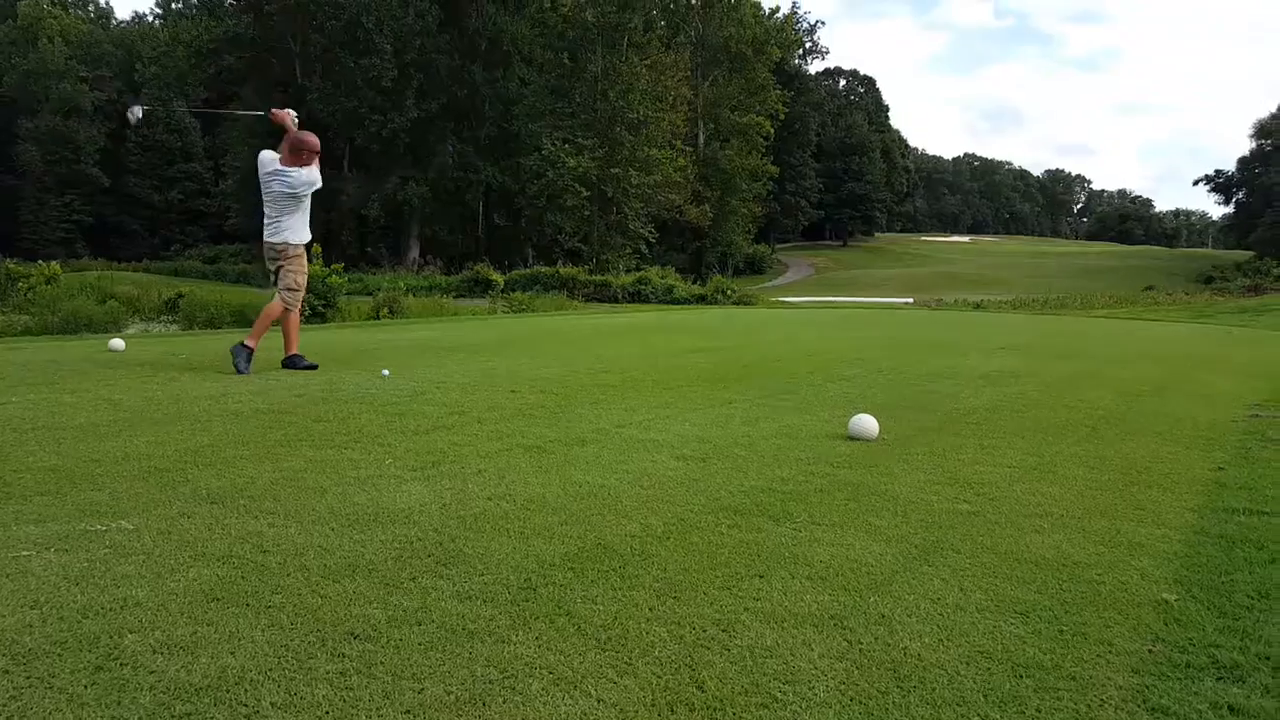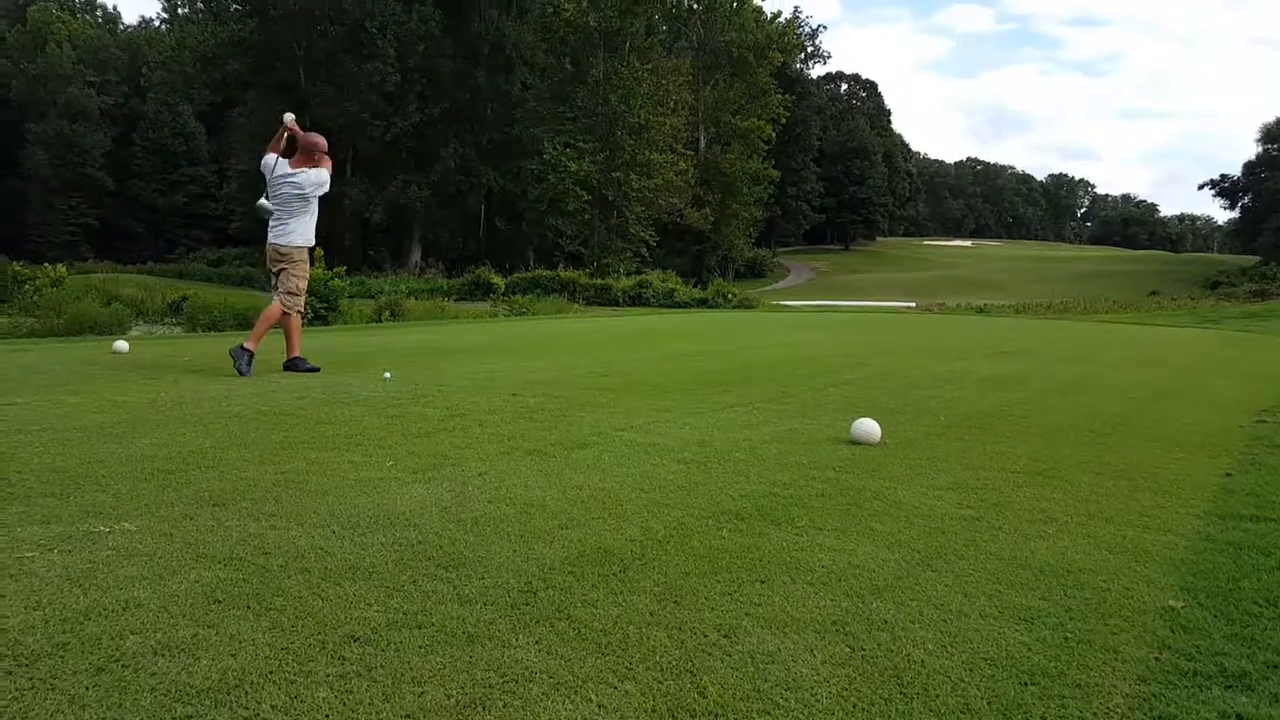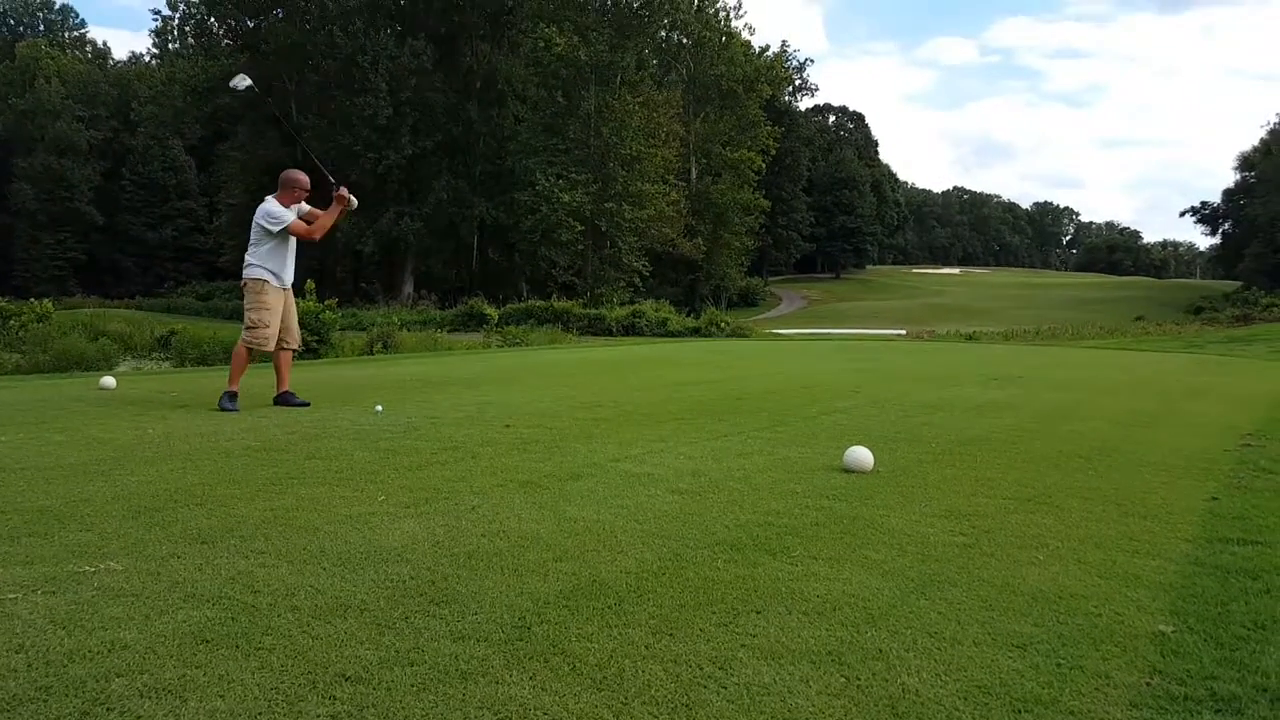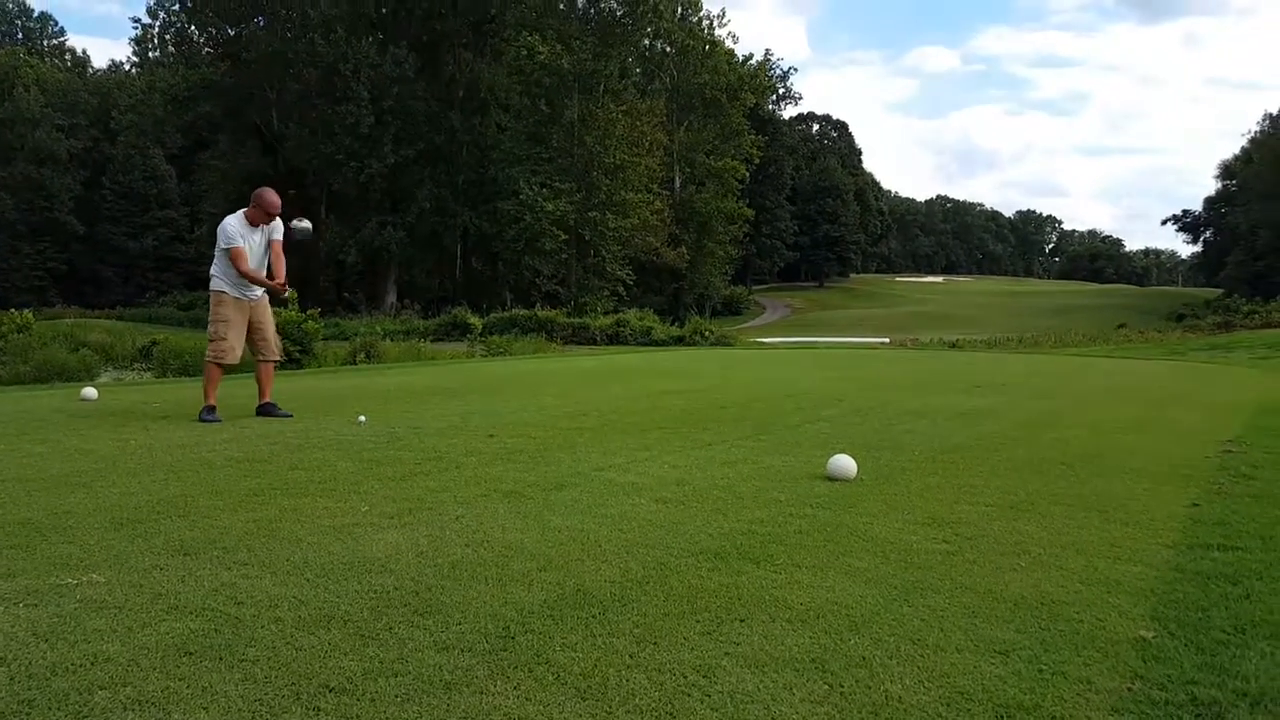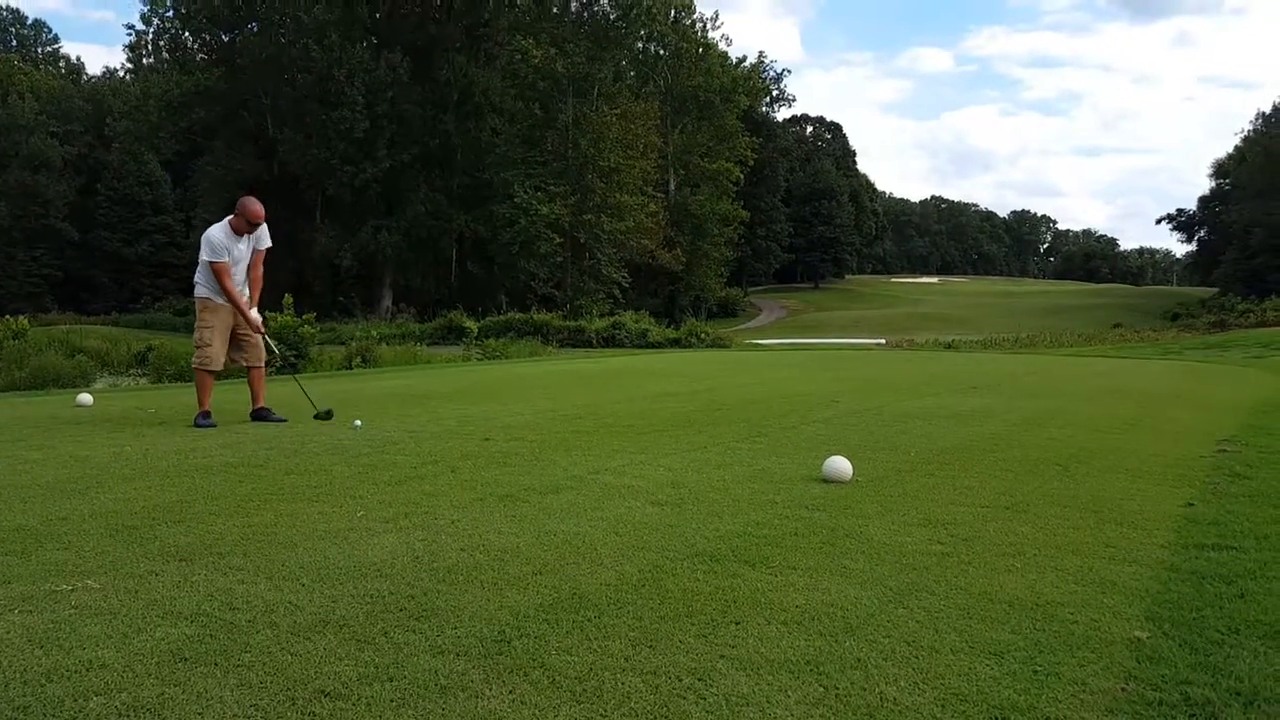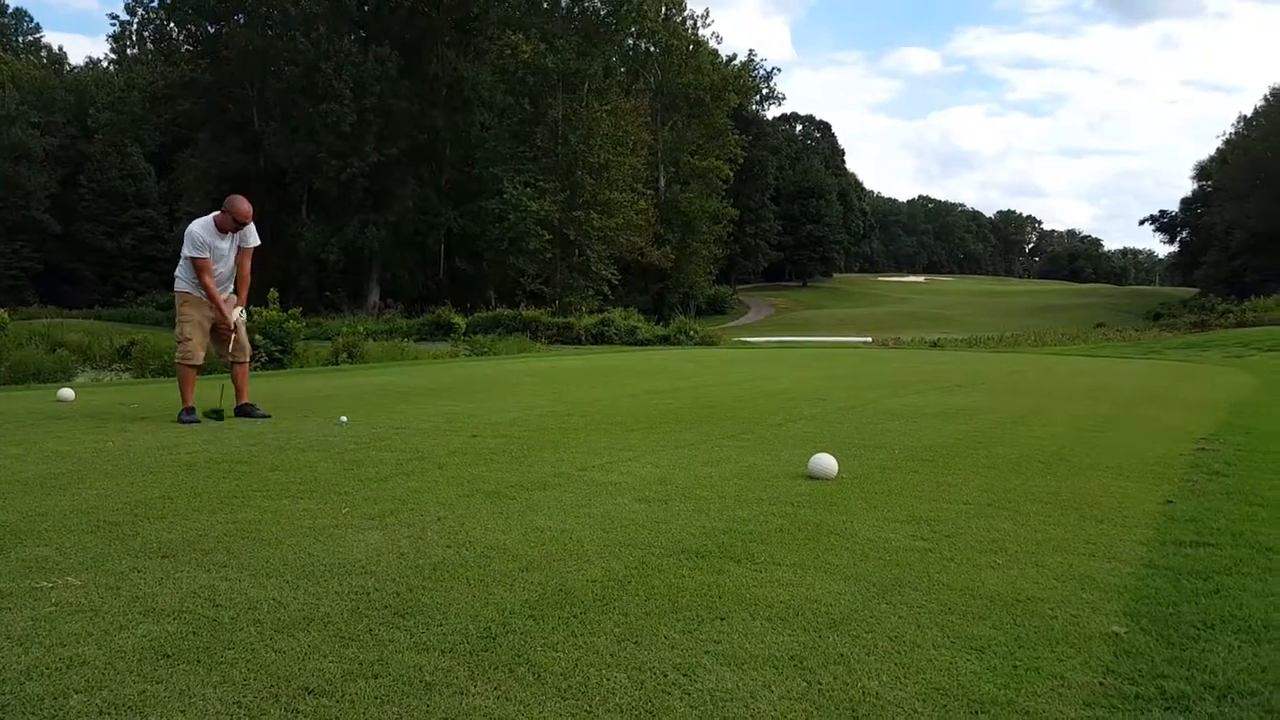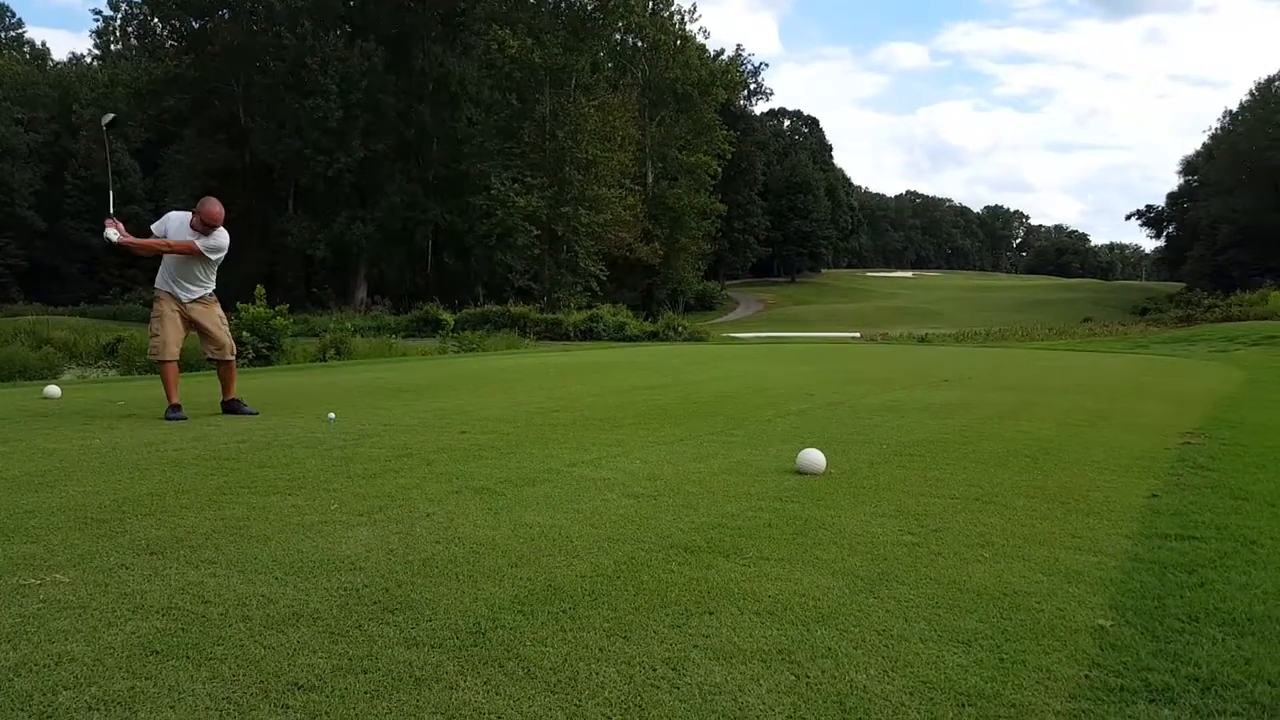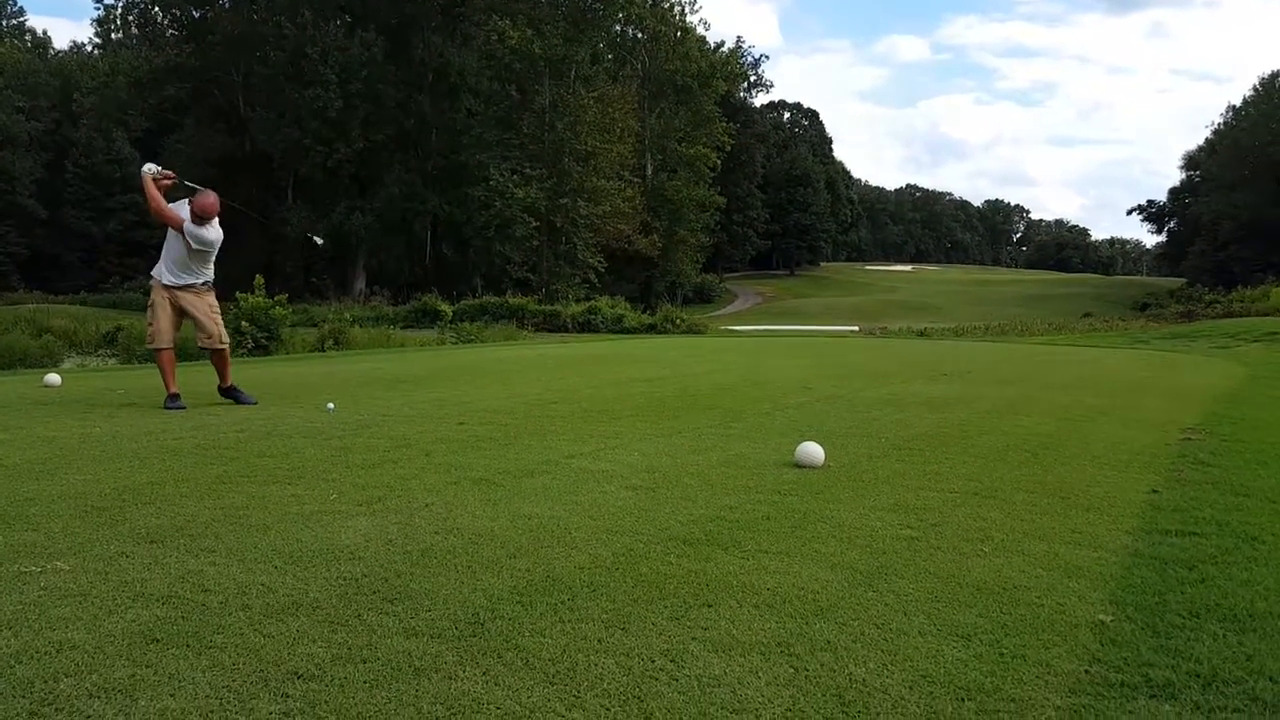
dt=0.4s
person 1, frame 1
left shoulder: (265, 160)
right shoulder: (307, 177)
right elbow: (314, 160)
left wrist: (287, 128)
right wrist: (290, 125)
left hip: (277, 241)
right hip: (291, 245)
left knee: (292, 299)
right knee: (286, 298)
left ankle: (291, 354)
right ankle: (247, 346)
person 1, frame 2
left shoulder: (273, 167)
right shoulder: (317, 179)
left elbow: (270, 153)
right elbow: (328, 163)
left wrist: (283, 132)
right wrist: (298, 132)
left hip: (277, 244)
right hip: (294, 249)
left knee: (294, 303)
right knee: (285, 301)
left ankle: (293, 358)
right ankle: (246, 348)
person 1, frame 3
left shoulder: (290, 204)
right shoulder: (272, 210)
left elbow: (320, 217)
right elbow: (312, 234)
left wrist: (339, 204)
right wrist: (337, 205)
left hip: (282, 282)
right hip: (261, 280)
left knee: (288, 338)
right knee: (255, 336)
left ankle: (283, 392)
right ankle: (230, 392)
person 1, frame 4
left shoulder: (274, 224)
right shoulder: (230, 226)
left elbow: (277, 255)
right elbow: (242, 268)
left wrist: (280, 281)
right wrist: (269, 284)
left hip: (257, 295)
right hip: (227, 293)
left knee: (268, 348)
right knee: (220, 350)
left ankle: (265, 403)
right ankle: (209, 405)
person 1, frame 5
left shoulder: (260, 230)
right shoulder: (214, 237)
left elbow: (256, 269)
right elbow: (224, 283)
left wrist: (254, 308)
right wrist: (247, 316)
left hip: (242, 300)
right hip: (213, 300)
left knee: (256, 354)
right knee: (208, 356)
left ankle: (259, 408)
right ankle: (204, 411)
person 1, frame 6
left shoulder: (246, 229)
right shoulder: (197, 231)
left elbow: (243, 268)
right elbow: (205, 278)
left wrist: (240, 306)
right wrist: (225, 315)
left hip: (225, 295)
right hip: (193, 294)
left knee: (241, 348)
right knee: (190, 351)
left ankle: (243, 404)
right ankle: (187, 408)
person 1, frame 7
left shoulder: (220, 238)
right shoulder: (173, 219)
left elbow: (169, 247)
right elbow: (148, 248)
left wrist: (129, 241)
right wrist: (125, 236)
left hip: (202, 298)
right hip: (168, 294)
left knee: (224, 346)
right knee: (165, 348)
left ankle: (230, 400)
right ankle: (174, 404)
person 1, frame 8
left shoulder: (211, 235)
right shoulder: (183, 206)
right elbow: (157, 212)
left wrist: (147, 179)
right wrist: (159, 187)
left hip: (197, 289)
right hip: (163, 284)
left knee: (216, 337)
right knee: (161, 338)
left ankle: (226, 386)
right ankle: (172, 393)
